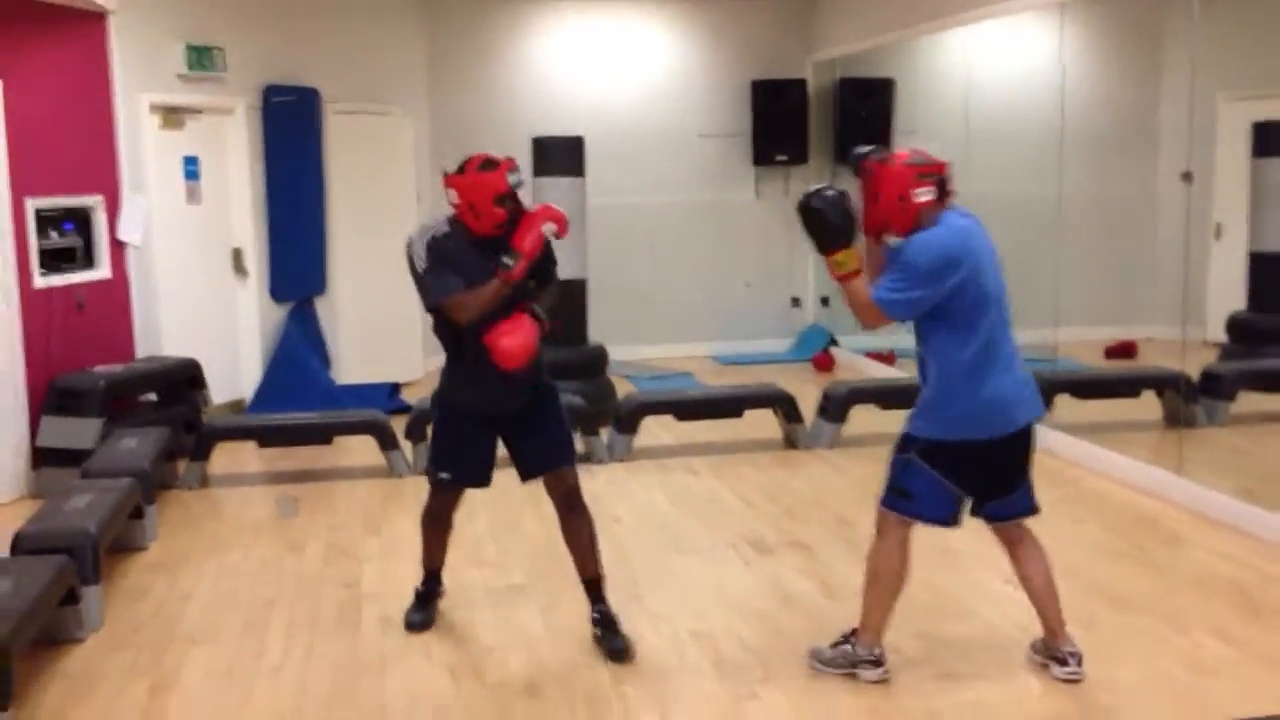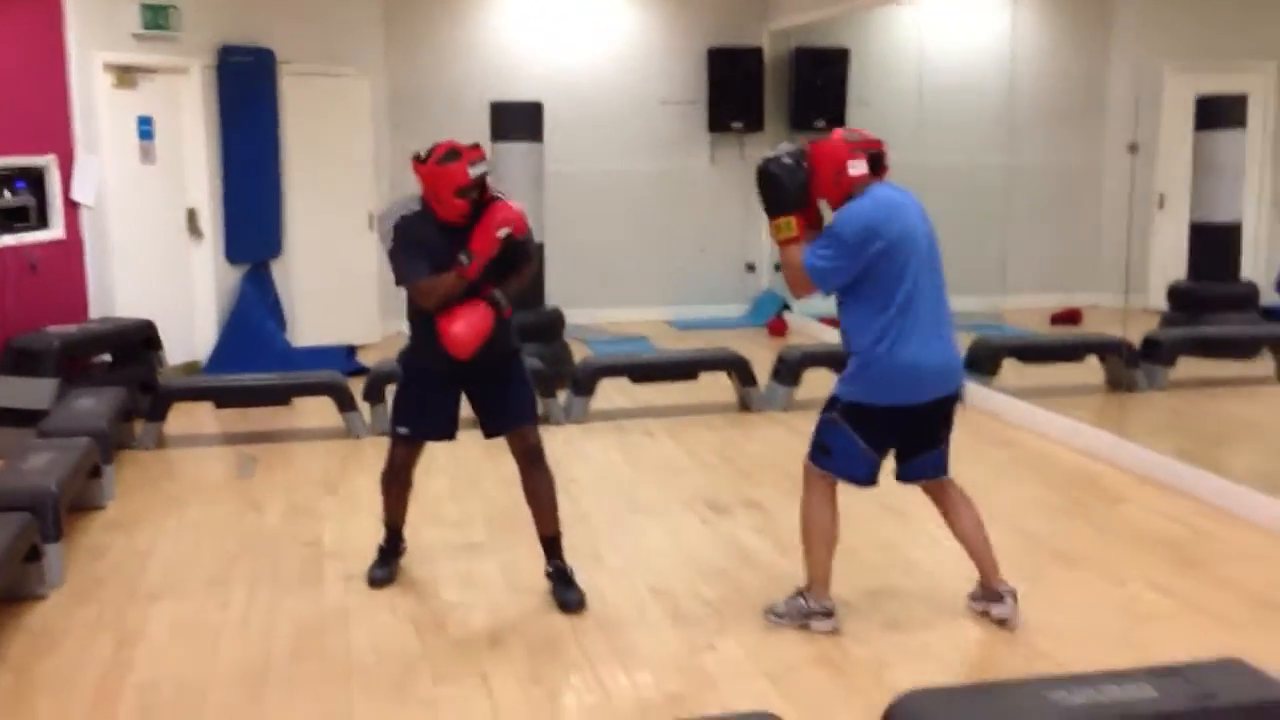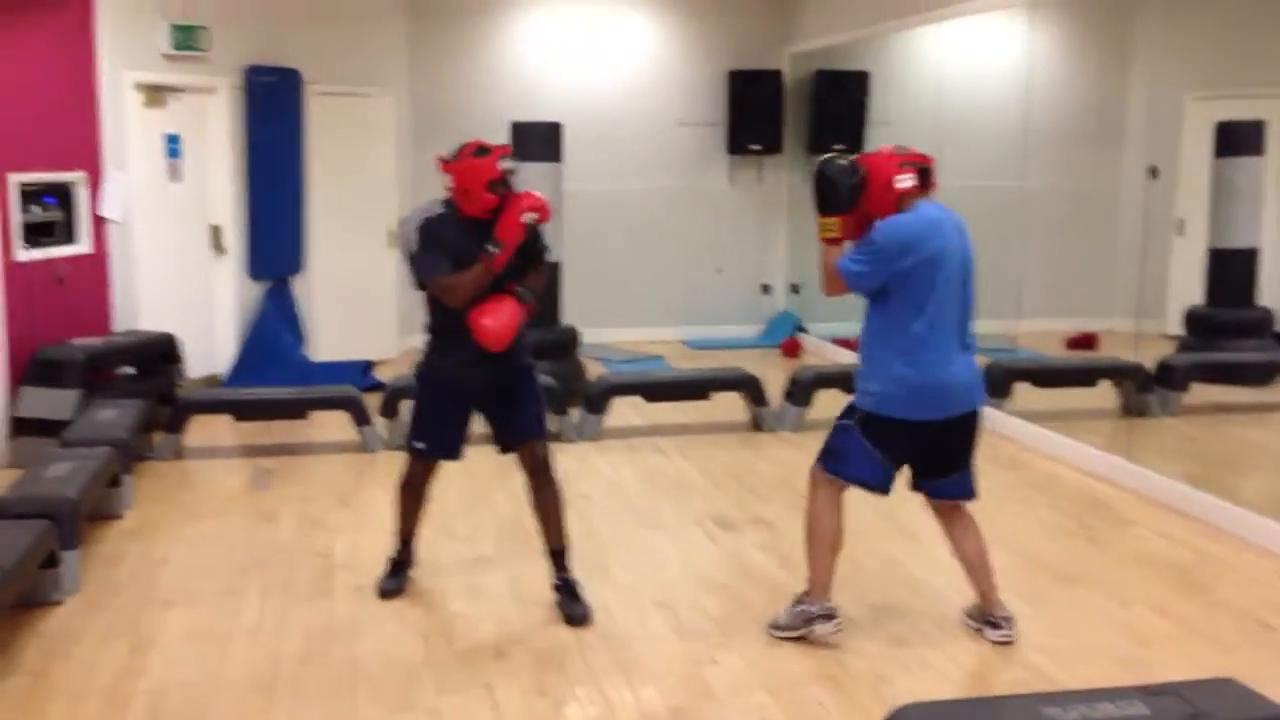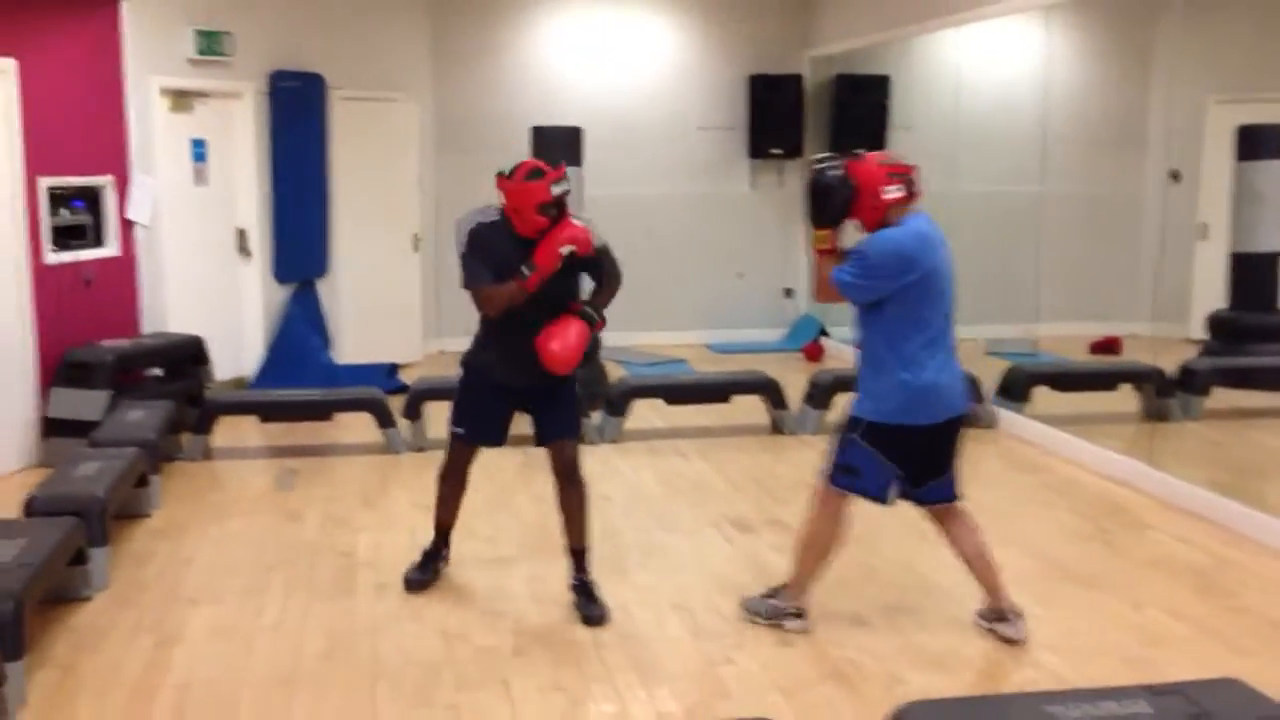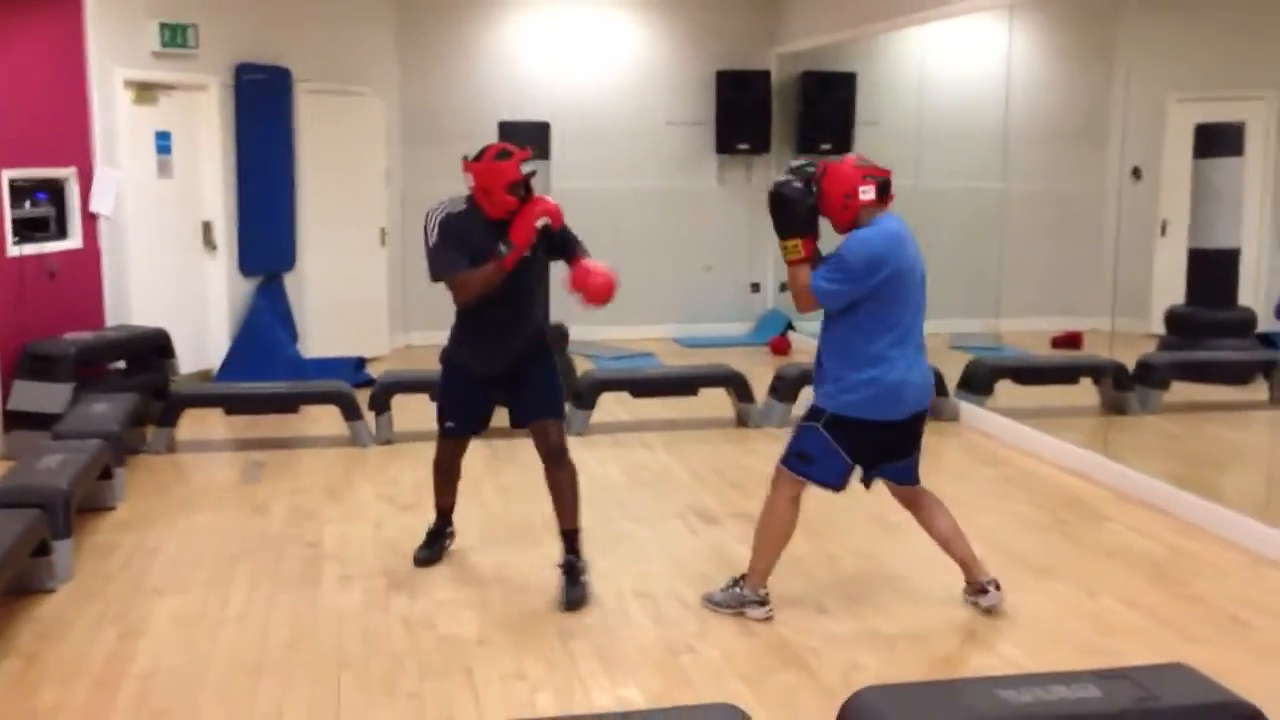
dt=0.3s
person 1, frame 1
left shoulder: (936, 247)
right shoulder: (956, 228)
left elbow: (870, 312)
right elbow: (884, 276)
left wrist: (835, 248)
right wrist: (858, 231)
left hip: (956, 414)
right hip: (1010, 408)
left knee: (893, 522)
right knee: (1012, 527)
left ankle: (866, 648)
right ankle: (1061, 647)
person 1, frame 2
left shoulder: (862, 217)
right shoulder: (900, 203)
left elbow: (801, 282)
right elbow: (829, 257)
left wrist: (783, 216)
right wrist: (803, 213)
left hip: (882, 379)
right hip: (937, 374)
left knee: (819, 477)
right knee: (937, 482)
left ankle: (817, 601)
right ankle: (996, 589)
person 1, frame 3
left shoulder: (902, 231)
right shoulder: (948, 225)
left elbow: (836, 283)
left wrist: (834, 217)
right wrist: (854, 220)
left hip: (896, 396)
right hip: (955, 393)
left knee: (826, 482)
right knee: (949, 505)
left ankle: (816, 605)
right ankle: (993, 612)
person 1, frame 4
left shoulder: (898, 245)
right shoulder: (920, 233)
left elbow: (828, 289)
right elbow: (856, 275)
left wrist: (824, 227)
right wrist: (832, 226)
left hip: (895, 403)
right hip: (940, 398)
left knee: (832, 495)
right knee: (942, 506)
left ankle: (790, 601)
right ankle: (1002, 608)
person 1, frame 5
left shoulder: (870, 244)
right shoulder: (893, 234)
left elbow: (806, 300)
right elbow: (832, 282)
left wrist: (794, 236)
right wrist: (804, 233)
left hip: (859, 397)
right hip: (906, 392)
left knee: (789, 482)
right knee: (910, 490)
left ankle: (751, 590)
right ankle: (981, 582)
person 2, frame 1
left shoulder: (526, 228)
right shoulder: (432, 246)
left elbow: (546, 286)
right elbow: (464, 313)
left wrist: (532, 316)
right wrist: (517, 258)
left hip: (528, 388)
right hip: (465, 397)
left knee: (567, 491)
right knee: (442, 499)
left ankle: (601, 611)
right ankle: (430, 587)
person 2, frame 2
left shoulder: (496, 211)
right shoulder: (405, 225)
left elbow: (525, 266)
right elbow: (426, 298)
left wrist: (492, 301)
right wrist: (474, 256)
left hip: (494, 351)
right hip: (431, 358)
left knee: (529, 449)
right knee: (400, 458)
left ankle: (556, 566)
right ankle: (392, 544)
person 2, frame 3
left shoulder: (518, 215)
right shoulder: (426, 227)
left elbow: (538, 266)
right elbow: (454, 295)
left wrist: (516, 298)
right wrist: (502, 246)
left hip: (508, 363)
right hip: (448, 370)
left knee: (538, 464)
right knee: (419, 468)
left ankle: (563, 578)
right ankle: (403, 555)
person 2, frame 4
left shoulder: (570, 234)
right shoulder: (480, 231)
left elbow: (610, 276)
right elbow: (488, 304)
left wrist: (588, 317)
right wrist: (538, 268)
left hip: (552, 367)
right hip: (493, 365)
left knee: (567, 464)
right knee: (457, 457)
left ankle: (582, 579)
right ankle: (438, 548)
person 2, frame 5
left shoulder: (537, 213)
right shoulder: (448, 222)
left elbow: (569, 248)
right elbow: (464, 292)
left wrist: (587, 269)
right wrist: (512, 247)
left hip: (529, 353)
right hip: (470, 358)
left knee: (552, 444)
right knee: (450, 448)
left ankle: (572, 560)
right ankle: (442, 528)
